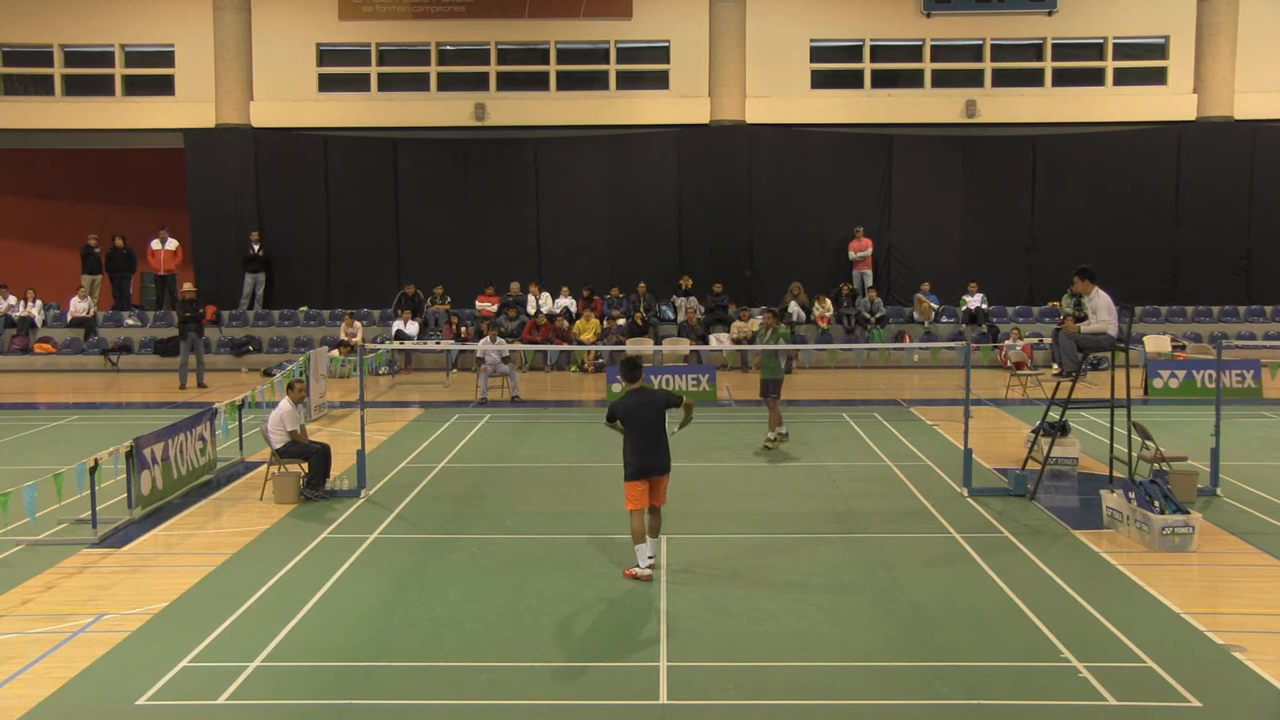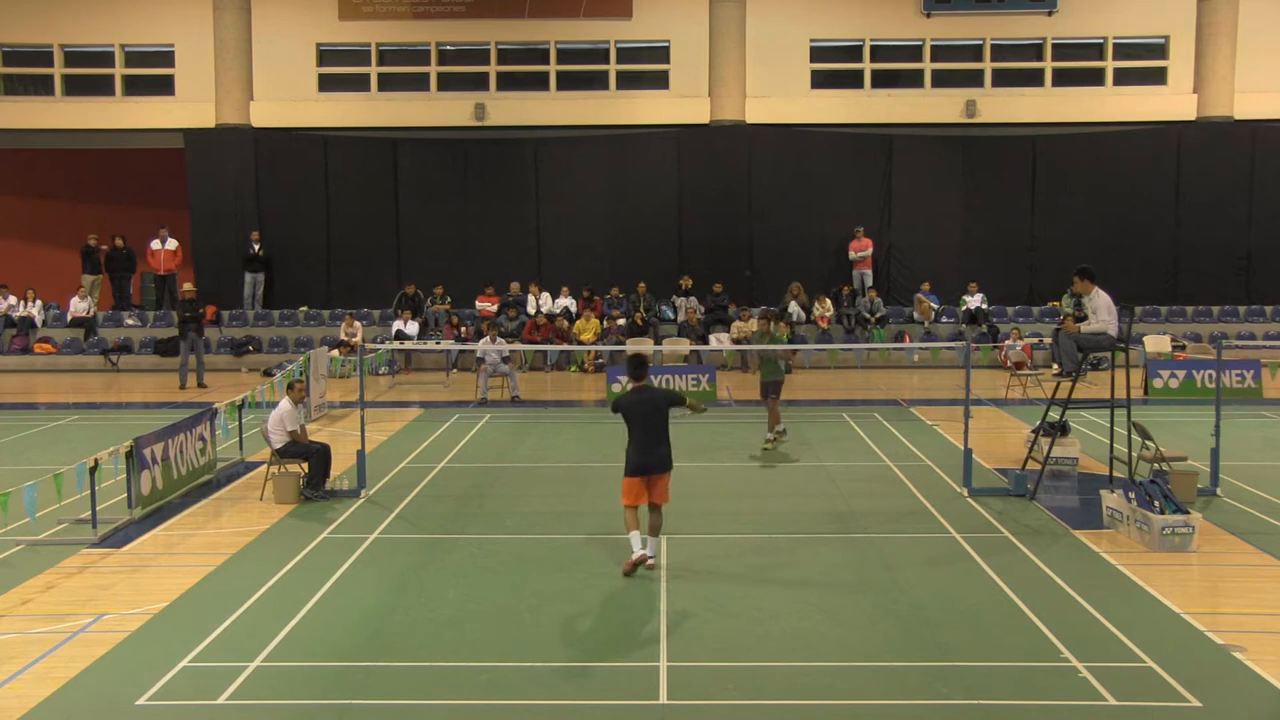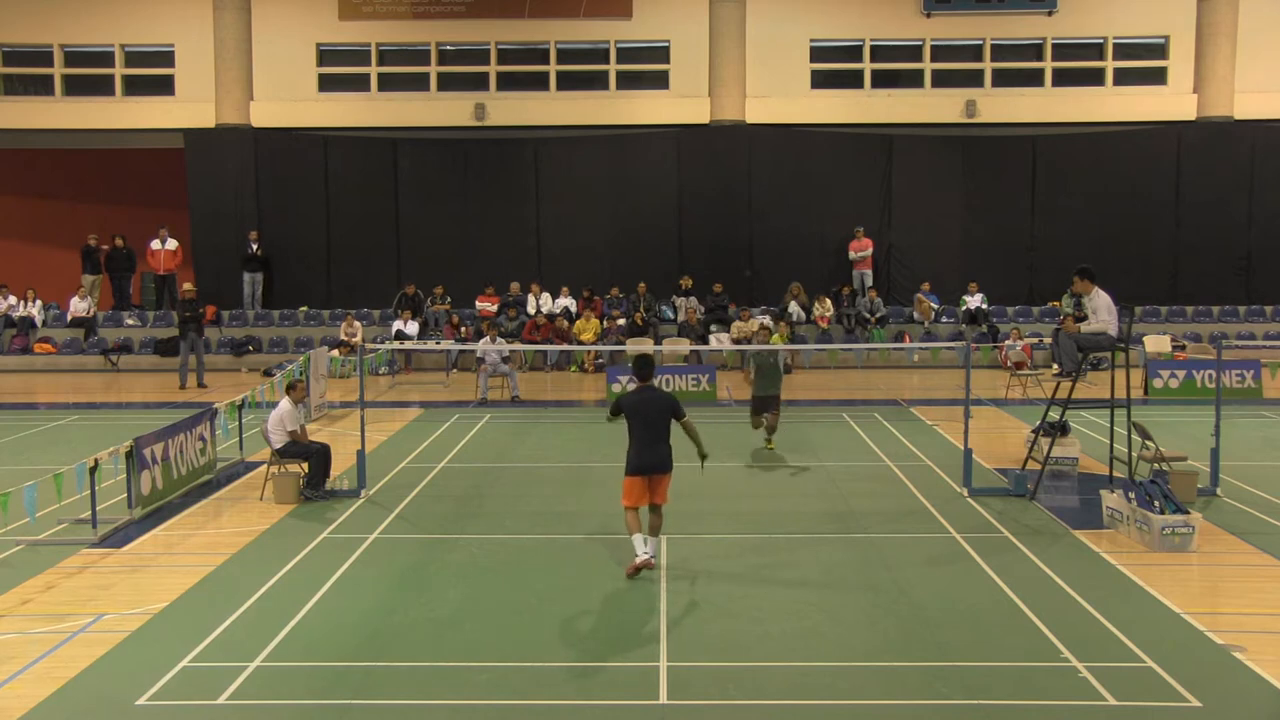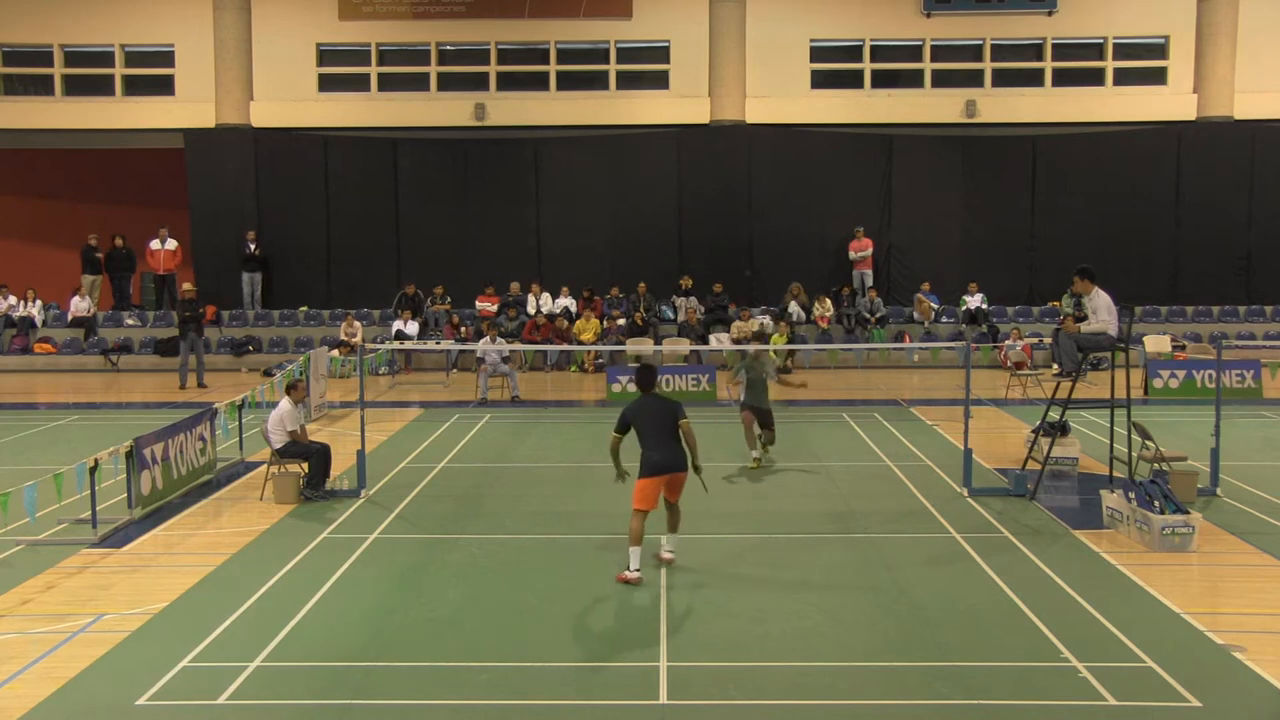
dt=0.3s
person 1, frame 1
left shoulder: (617, 406)
right shoulder: (659, 396)
left elbow: (610, 423)
right elbow: (689, 403)
right wrist: (686, 419)
left hip: (635, 466)
right hip: (660, 464)
left knee: (636, 514)
right knee: (654, 510)
left ankle: (643, 567)
right ankle: (650, 556)
person 1, frame 2
left shoulder: (622, 401)
right shoulder: (664, 396)
right elbow: (691, 404)
right wrist: (700, 408)
left hip: (636, 463)
right hip: (661, 462)
left knee: (630, 508)
right knee: (655, 508)
left ankle: (637, 551)
right ankle: (650, 555)
person 1, frame 3
left shoulder: (625, 399)
right shoulder: (668, 399)
left elbow: (610, 418)
right elbow: (688, 427)
right wrist: (701, 450)
left hip: (637, 463)
right hip: (663, 462)
left knee: (631, 509)
right knee: (656, 508)
left ankle: (641, 553)
right ankle: (650, 554)
person 1, frame 4
left shoulder: (630, 410)
right shoulder: (673, 405)
left elbow: (614, 444)
right elbow: (687, 430)
left wrist: (618, 468)
right wrist: (695, 460)
left hip: (652, 465)
right hip: (678, 463)
left knee: (638, 515)
right knee: (672, 504)
left ankle: (633, 570)
right ankle: (669, 551)
